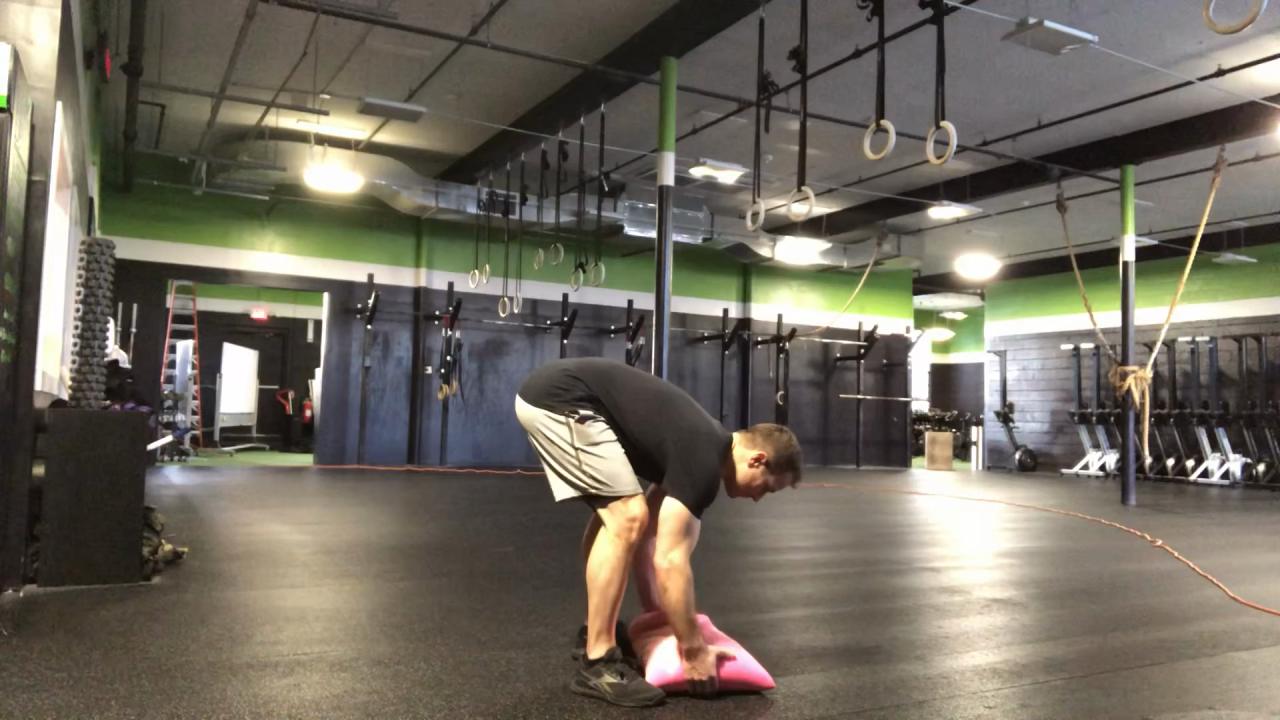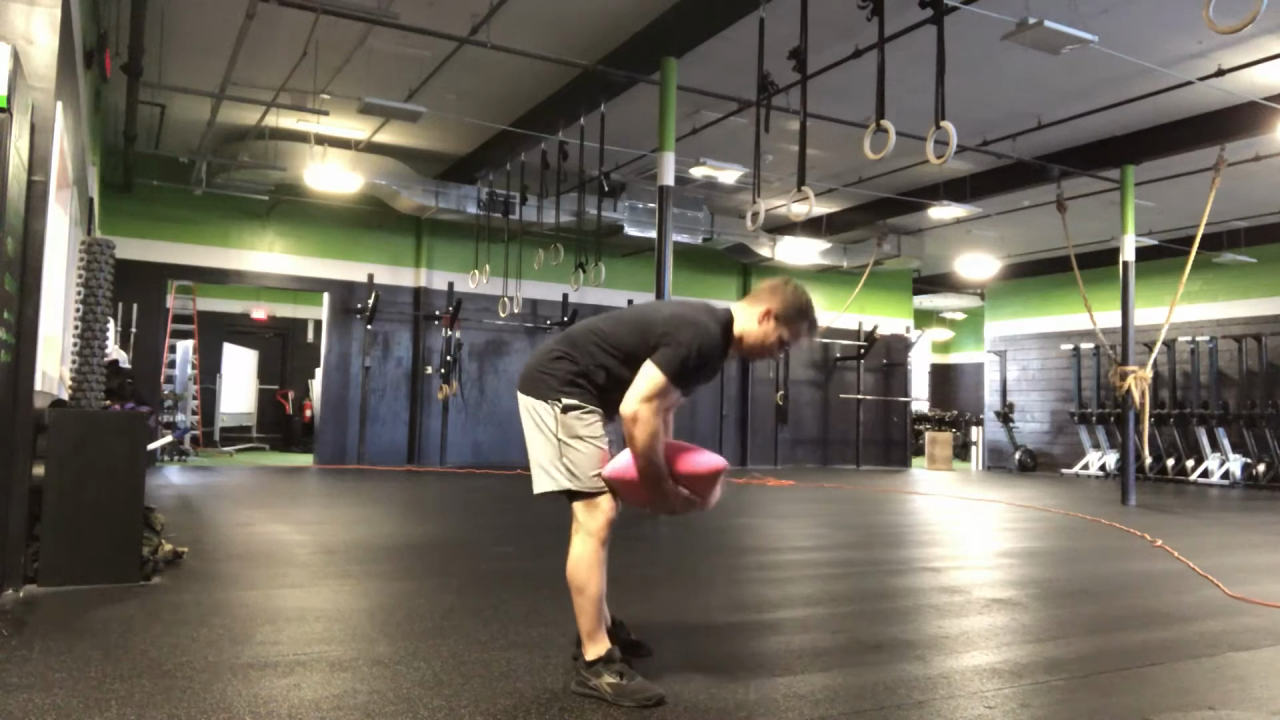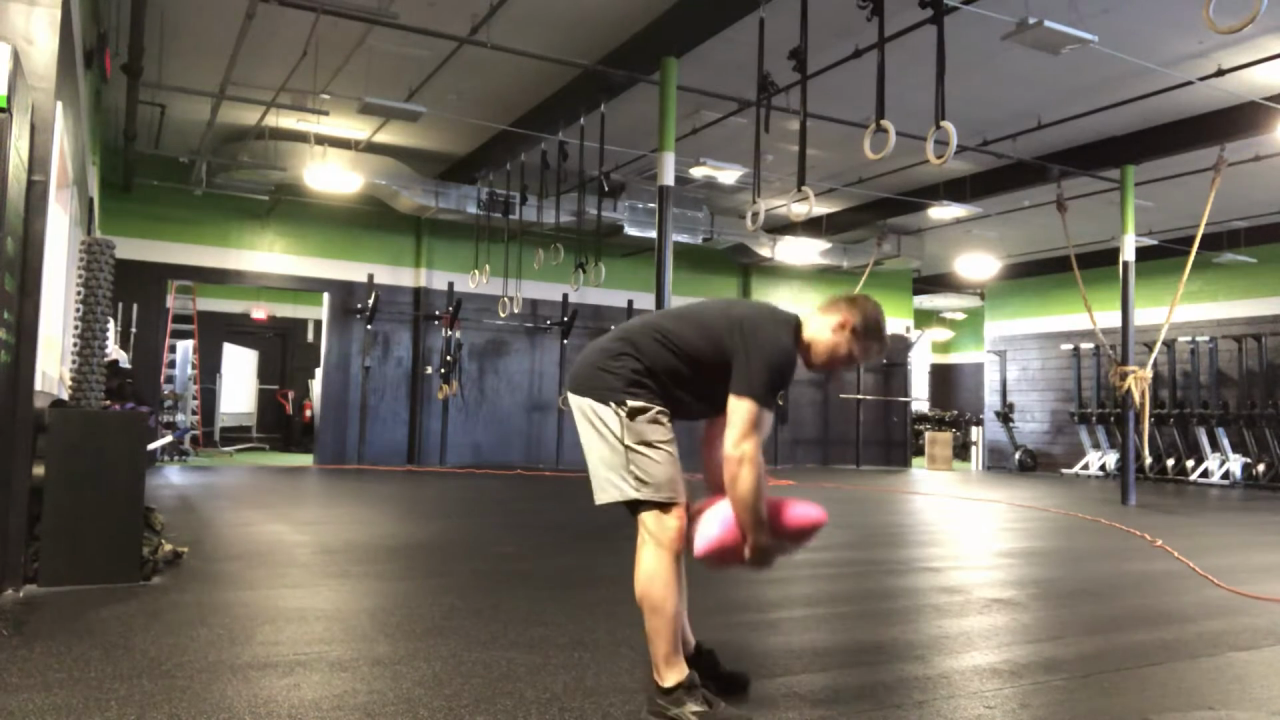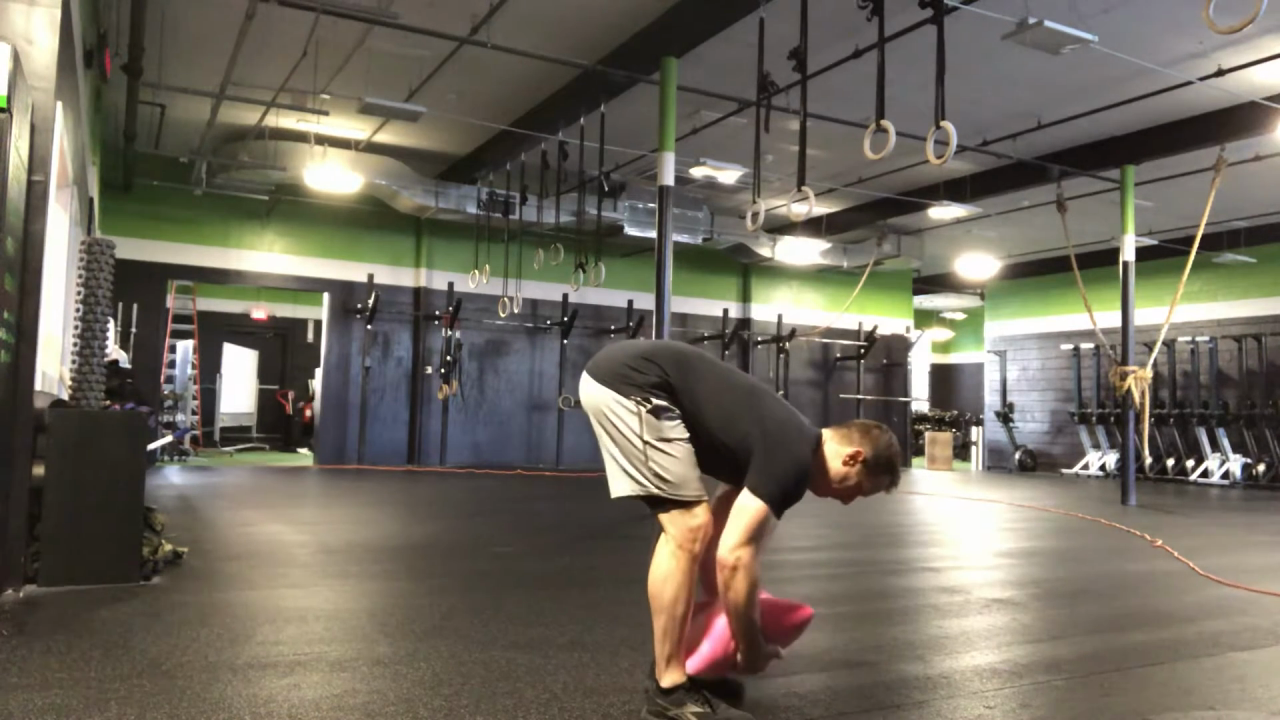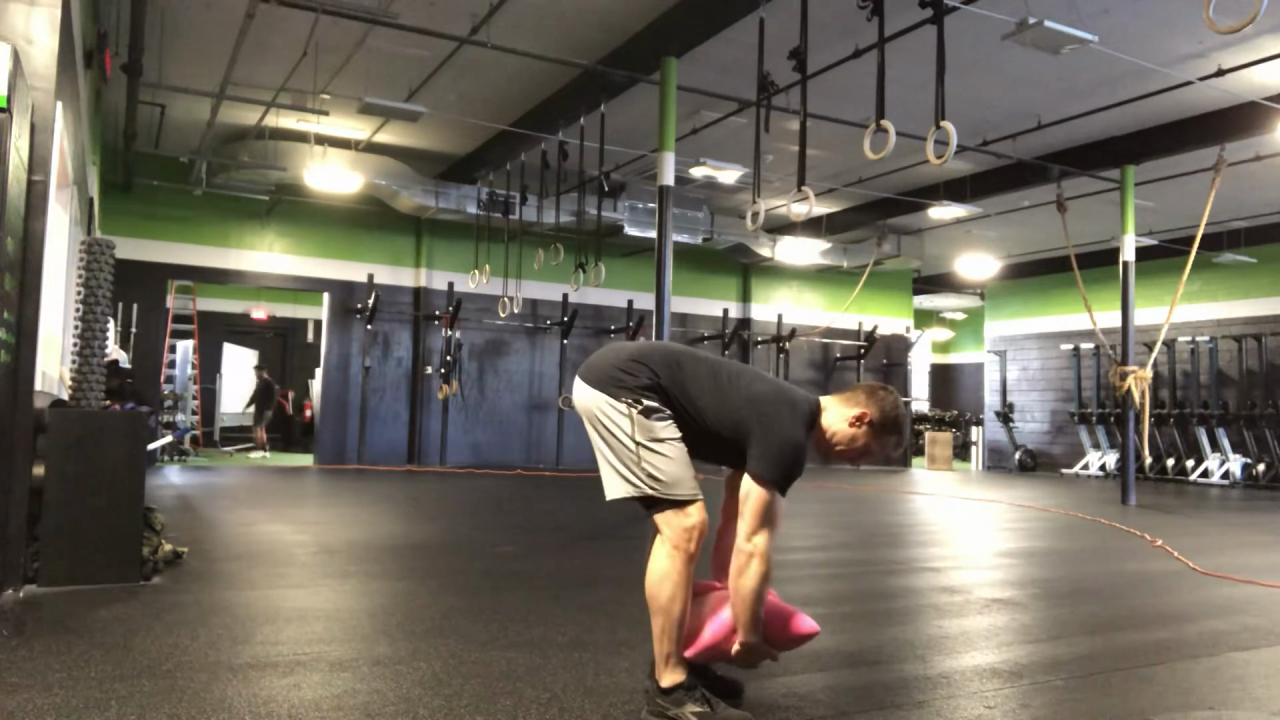
dt=1s
person 1, frame 1
left shoulder: (704, 444)
right shoulder: (703, 461)
left elbow: (651, 531)
right elbow: (670, 561)
left wrist: (653, 615)
right wrist: (694, 652)
left hip: (547, 393)
right hip: (558, 399)
left knee: (613, 514)
right knee: (626, 518)
left ankle: (596, 632)
right ankle: (597, 664)
person 1, frame 2
left shoulder: (710, 336)
right shoulder: (700, 336)
left elbow: (659, 407)
right elbow: (638, 413)
left wrist: (662, 476)
right wrist: (665, 490)
left hip: (569, 388)
right hip: (559, 386)
left knee: (598, 511)
right knee: (595, 515)
left ankle: (599, 628)
right ankle: (596, 664)
person 1, frame 3
left shoulder: (768, 334)
right shoulder: (775, 346)
left elbow: (721, 436)
right elbow: (741, 451)
left wrist: (726, 507)
right wrist: (757, 537)
left hip: (605, 381)
right hip: (615, 385)
left knee: (670, 526)
right knee: (665, 529)
left ankle: (685, 655)
person 1, frame 4
left shoulder: (785, 443)
right shoulder: (793, 460)
left elbow: (718, 536)
right elbow: (733, 556)
left wrist: (717, 608)
right wrist: (751, 648)
left hip: (613, 375)
right hip: (628, 383)
left knee: (685, 529)
right knee: (687, 531)
left ankle: (673, 662)
person 1, frame 5
left shoulder: (784, 414)
right shoulder: (787, 434)
left elbow: (735, 525)
right elbow: (752, 544)
right wrist: (748, 638)
left hip: (609, 379)
right hip: (618, 386)
left knee: (679, 527)
right knee: (684, 529)
left ankle: (676, 659)
